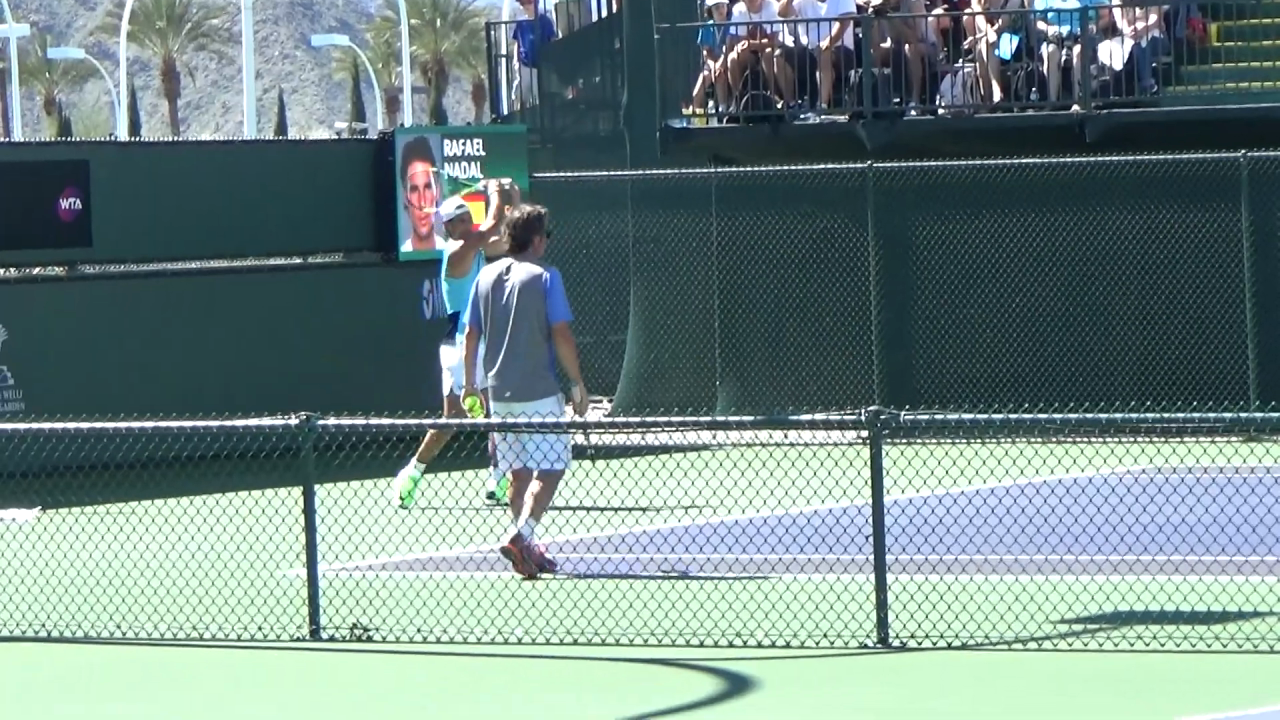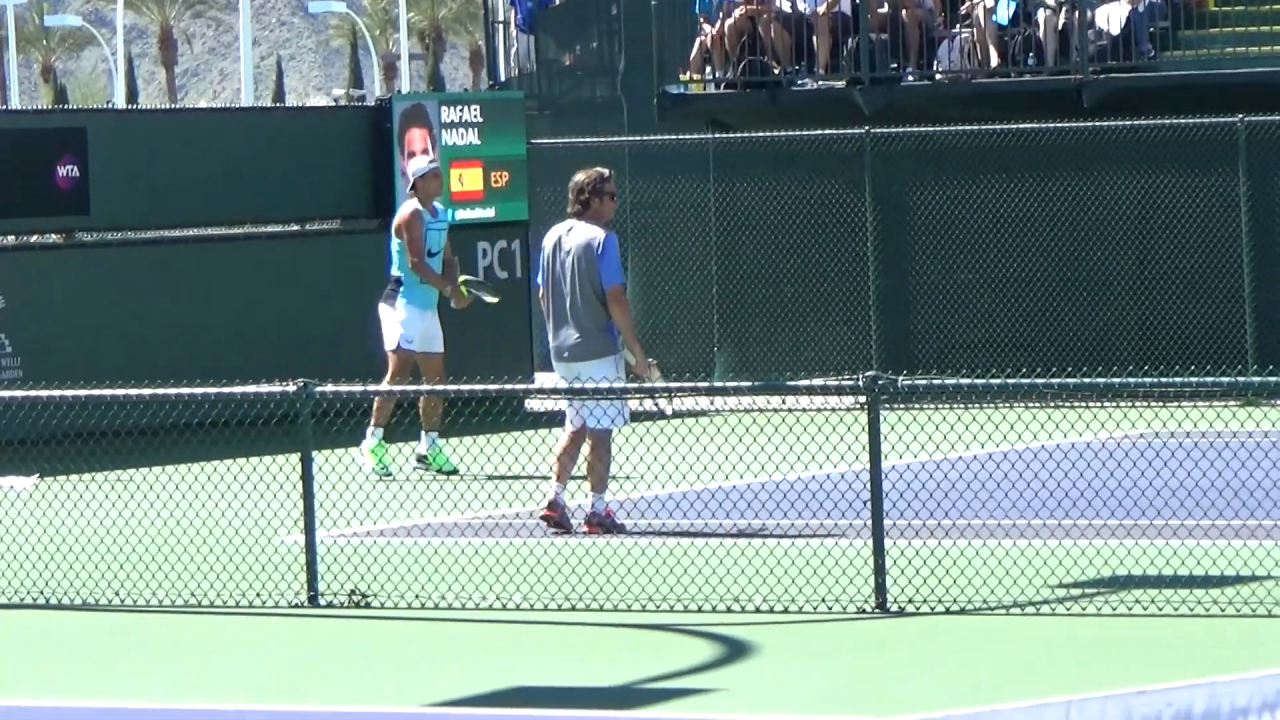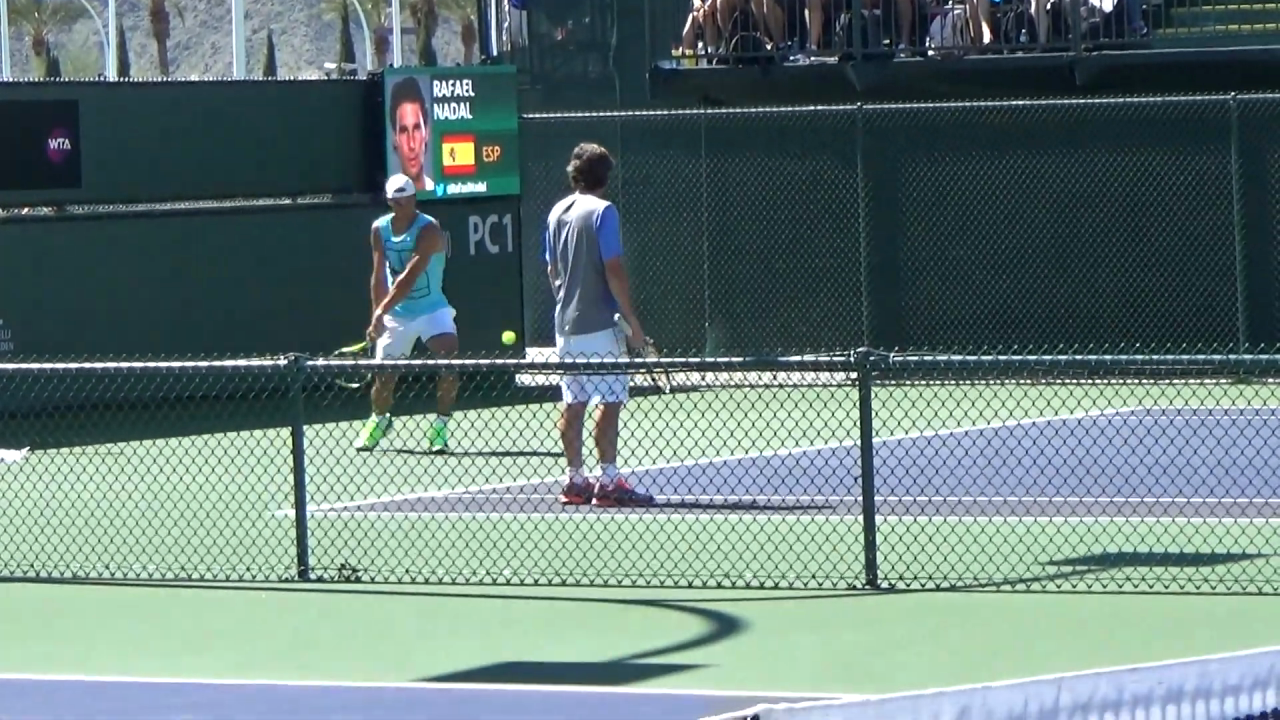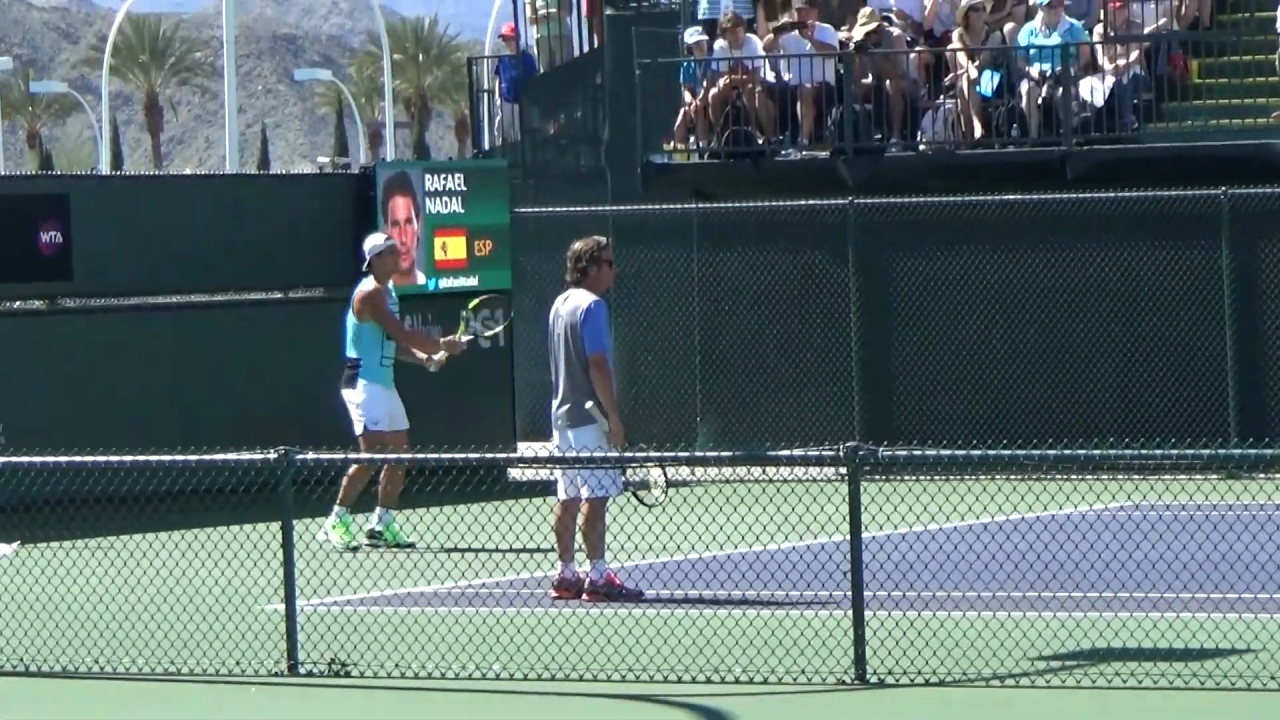
dt=1s
person 1, frame 1
left shoulder: (486, 276)
right shoulder: (545, 277)
left elbow: (471, 335)
right elbow: (562, 335)
left wrist: (470, 382)
right wrist: (579, 385)
left hip: (501, 393)
right hip: (540, 393)
left knee: (519, 473)
right knee: (550, 470)
left ankle: (527, 547)
right ankle: (519, 535)
person 1, frame 2
left shoulder: (552, 237)
right shoulder: (602, 240)
left elbow: (543, 295)
right elbow: (616, 300)
right wrist: (636, 349)
left hip: (563, 350)
right hip: (597, 351)
left knee: (575, 428)
right knee: (600, 432)
left ankle: (555, 499)
right ankle: (597, 512)
person 1, frame 3
left shoulder: (556, 212)
right shoulder: (603, 211)
right elbow: (614, 271)
right wrist: (632, 319)
left hip: (566, 323)
right hip: (599, 324)
left knee: (573, 403)
right knee: (608, 402)
left ankle: (576, 481)
right ankle: (608, 483)
person 1, frame 4
left shoulder: (560, 304)
right shoulder: (592, 306)
right elbow: (597, 366)
right wrist: (614, 417)
left hip: (564, 414)
right hip: (590, 418)
left knee: (568, 498)
right knee: (596, 497)
left ankle: (567, 576)
right ankle: (598, 578)
person 2, frame 1
left shoulder: (471, 248)
right shoulder: (459, 251)
right elbow: (493, 227)
left wrist: (503, 197)
right wrist: (496, 196)
right hip: (461, 349)
right knee: (450, 420)
left ankle: (498, 483)
right ankle: (412, 475)
person 2, frame 2
left shoulder: (441, 213)
right shoulder: (411, 214)
left elbow: (447, 259)
right elbow: (416, 263)
left wrist: (456, 288)
right wrist: (448, 288)
left hip: (427, 307)
right hip: (403, 304)
left knee: (435, 378)
right knee: (398, 374)
left ankle: (428, 450)
right ankle: (373, 443)
person 2, frame 3
left shoulder: (429, 229)
right shoulder: (380, 229)
left elbow: (410, 278)
right elbow: (380, 275)
left wrist: (382, 312)
right wrist: (378, 316)
left hip: (435, 310)
right hip: (400, 315)
right knee: (384, 378)
left ankle: (438, 431)
right ankle: (379, 422)
person 2, frame 4
left shoulder: (386, 292)
right shoulder: (371, 292)
left elbow: (397, 344)
right elbow: (399, 334)
left wrist: (428, 353)
right wrist: (442, 345)
left hip: (383, 385)
right hip: (364, 384)
left knee: (399, 455)
right knee: (370, 453)
left ankle: (382, 525)
right ankle: (336, 522)
